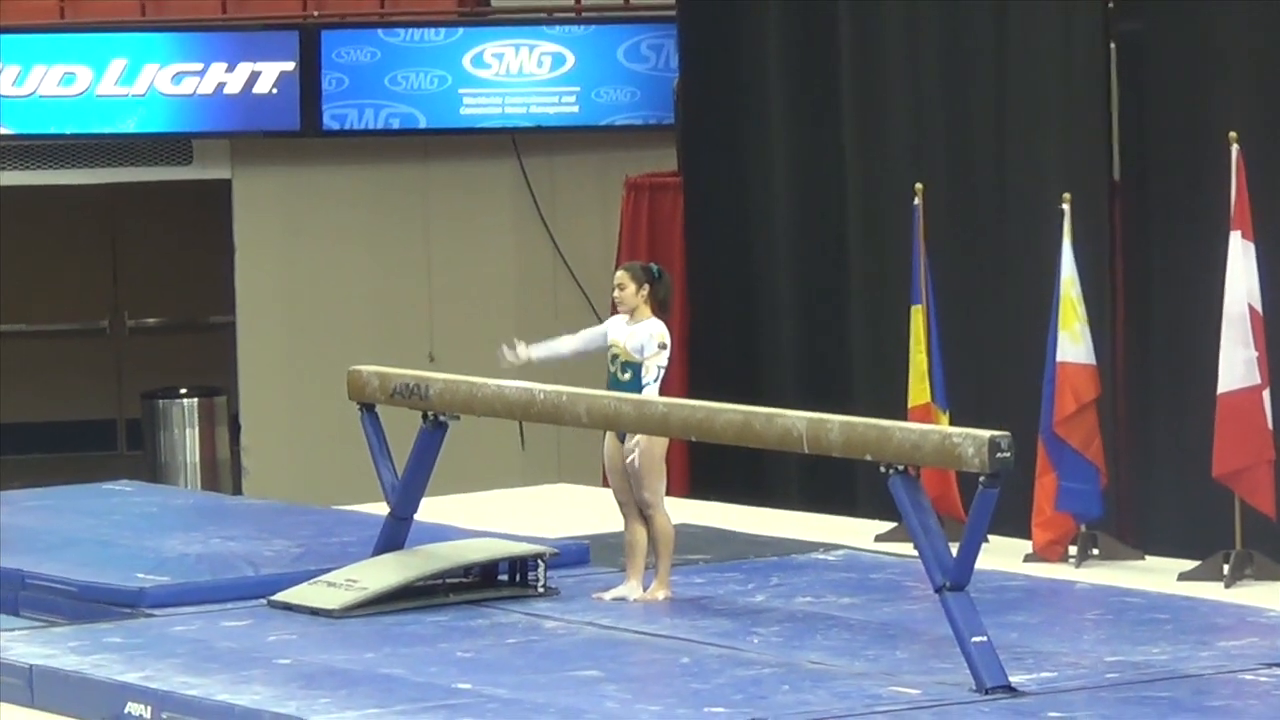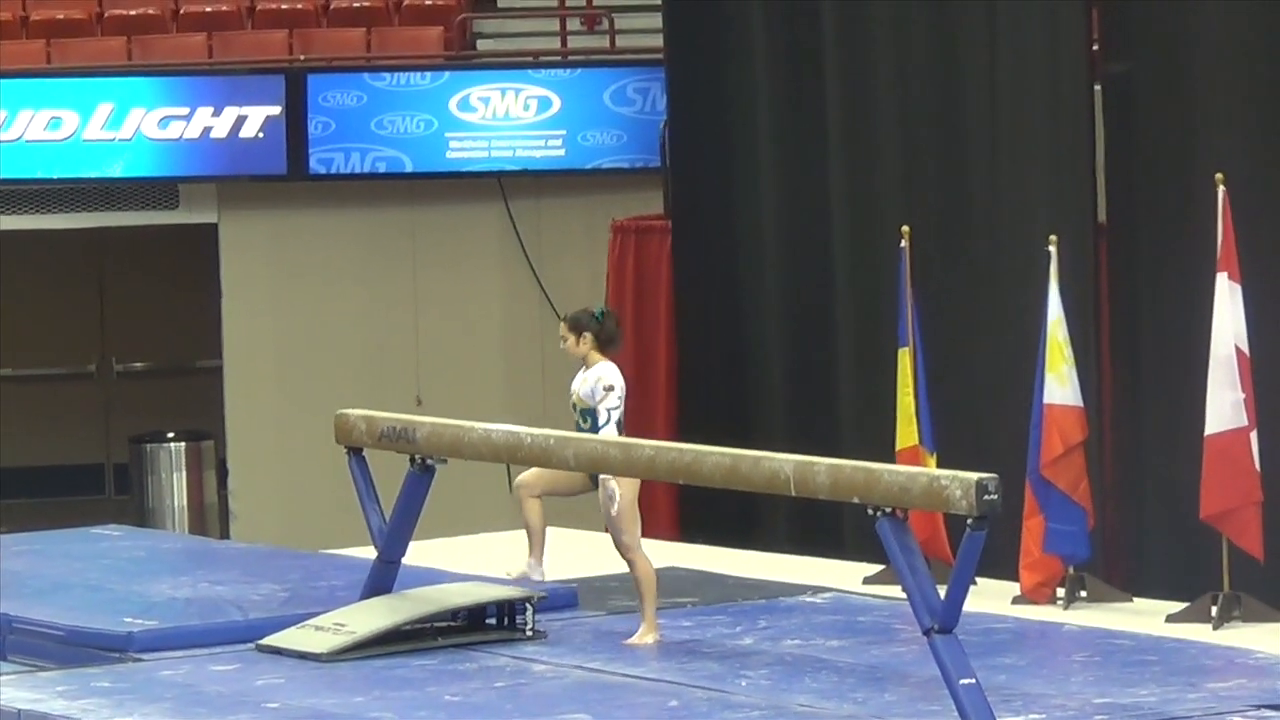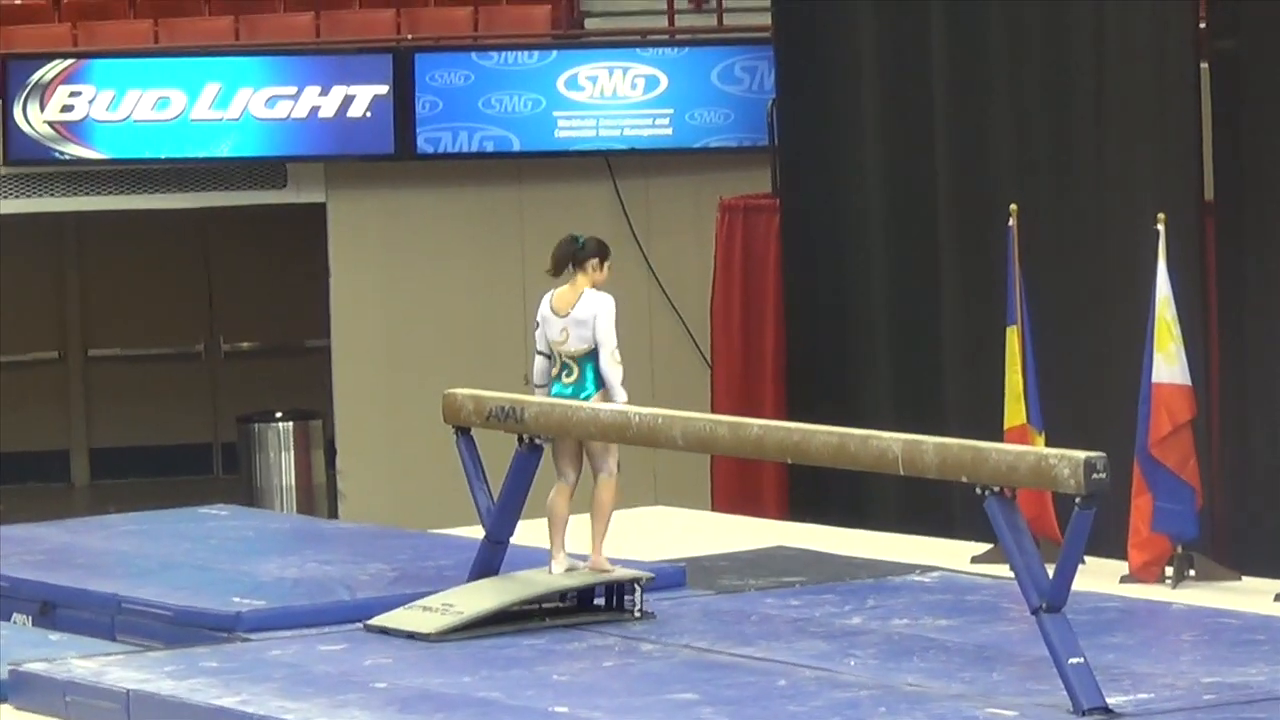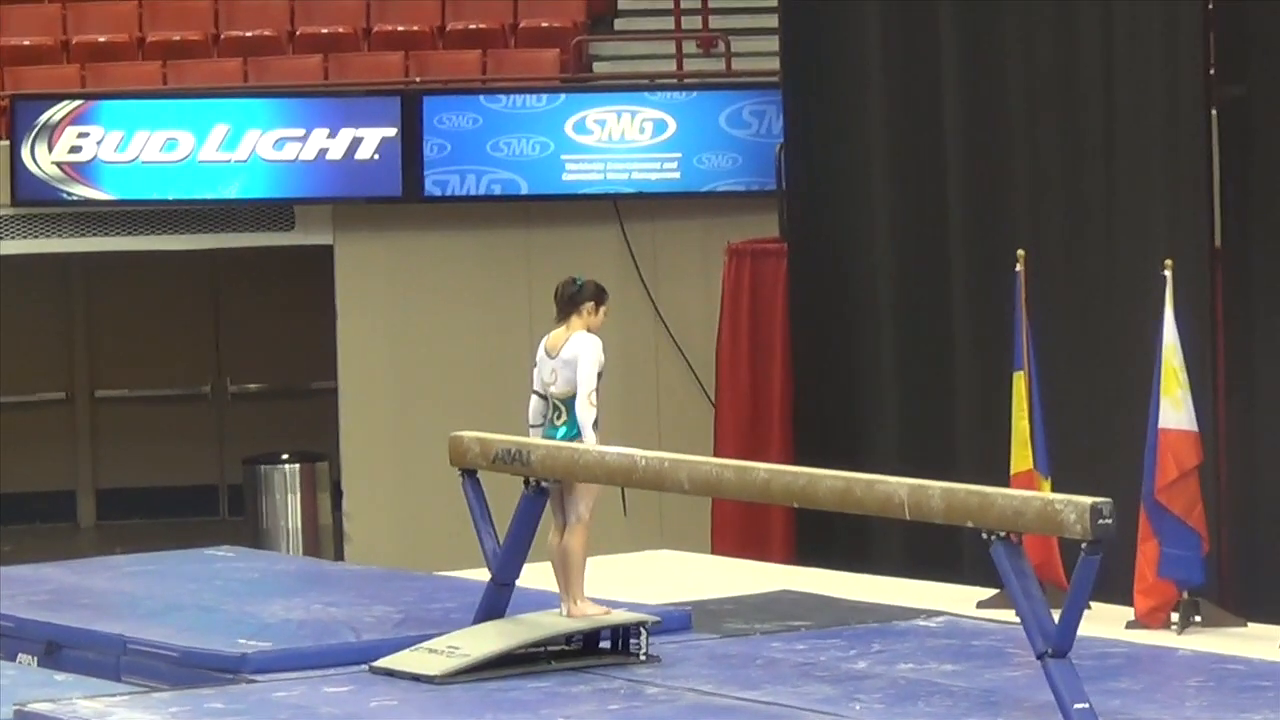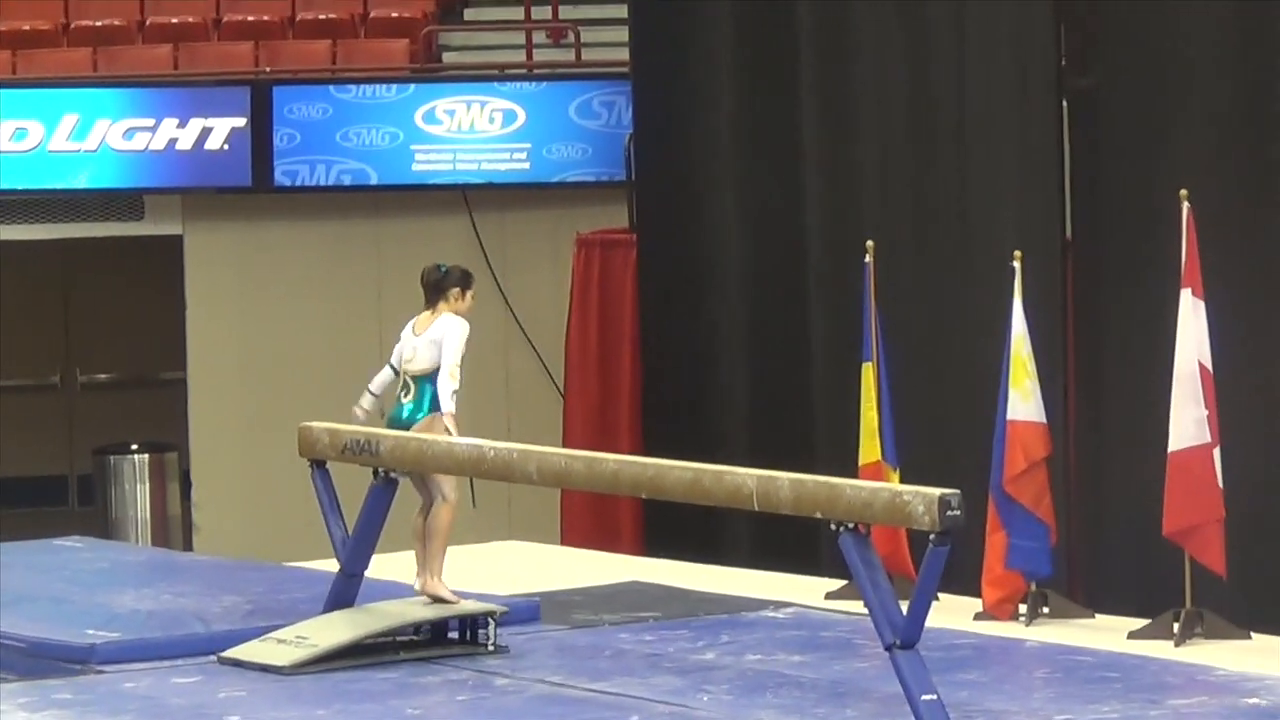
dt=1s
person 1, frame 1
left shoulder: (656, 332)
right shoulder: (615, 325)
left elbow: (650, 385)
right elbow: (575, 342)
left wrist: (640, 431)
right wrist: (531, 353)
right hip: (616, 425)
left knee: (651, 506)
right knee: (629, 508)
left ankle: (662, 583)
right ankle: (632, 581)
person 1, frame 2
left shoulder: (606, 375)
right shoulder: (585, 372)
left elbow: (608, 428)
left wrist: (609, 476)
left knee: (628, 548)
right knee: (525, 485)
left ankle: (649, 625)
right ankle: (535, 564)
person 1, frame 3
left shoulder: (548, 301)
right shoulder: (600, 302)
left elbow: (541, 357)
right elbow: (608, 356)
left wrist: (540, 399)
right wrist: (621, 400)
left hip: (558, 396)
right hip: (591, 396)
left knee: (565, 479)
right knee: (606, 473)
left ankle: (558, 556)
right ankle: (597, 552)
person 1, frame 4
left shoulder: (546, 343)
right shoulder: (588, 343)
left elbow: (537, 398)
right elbow: (586, 398)
left wrist: (536, 439)
right wrist: (591, 443)
left hip: (552, 434)
right hip: (575, 437)
left knee: (560, 522)
right knee: (578, 521)
left ankle: (567, 598)
right ankle: (577, 601)
person 1, frame 5
left shoulder: (415, 325)
right shoulder: (454, 324)
left elbow: (391, 367)
right elbow: (449, 370)
left wrist: (367, 401)
right wrist: (448, 415)
left hip: (400, 415)
right hip: (426, 417)
left knee: (430, 499)
right knee: (446, 496)
left ankle: (424, 574)
right ankle: (433, 576)
